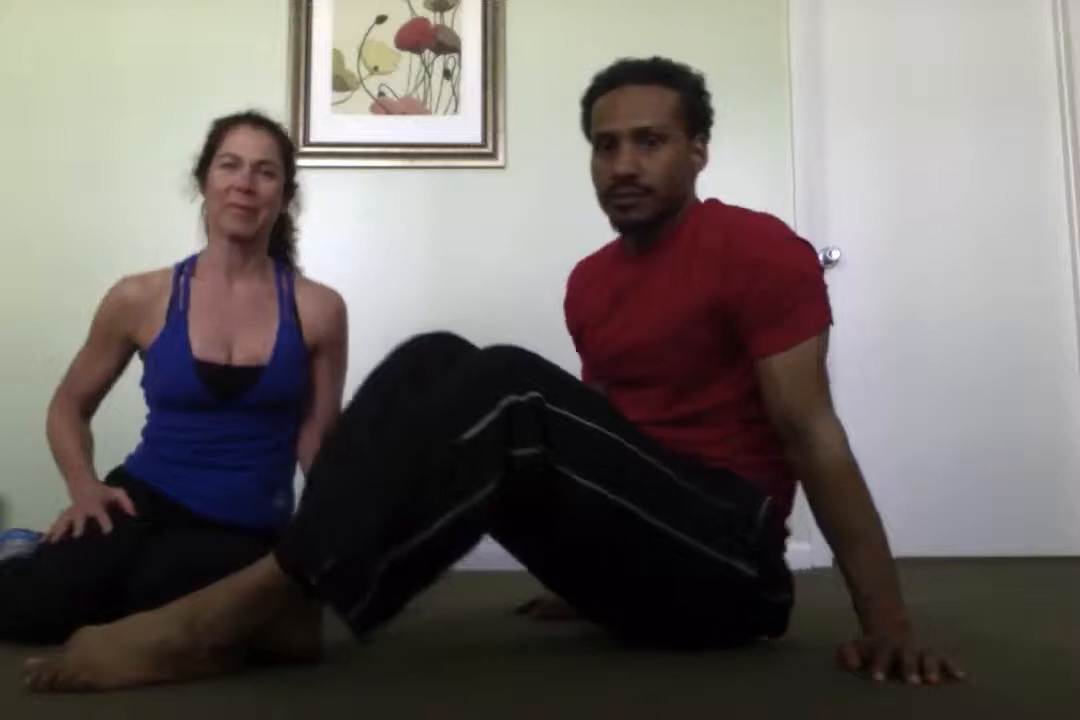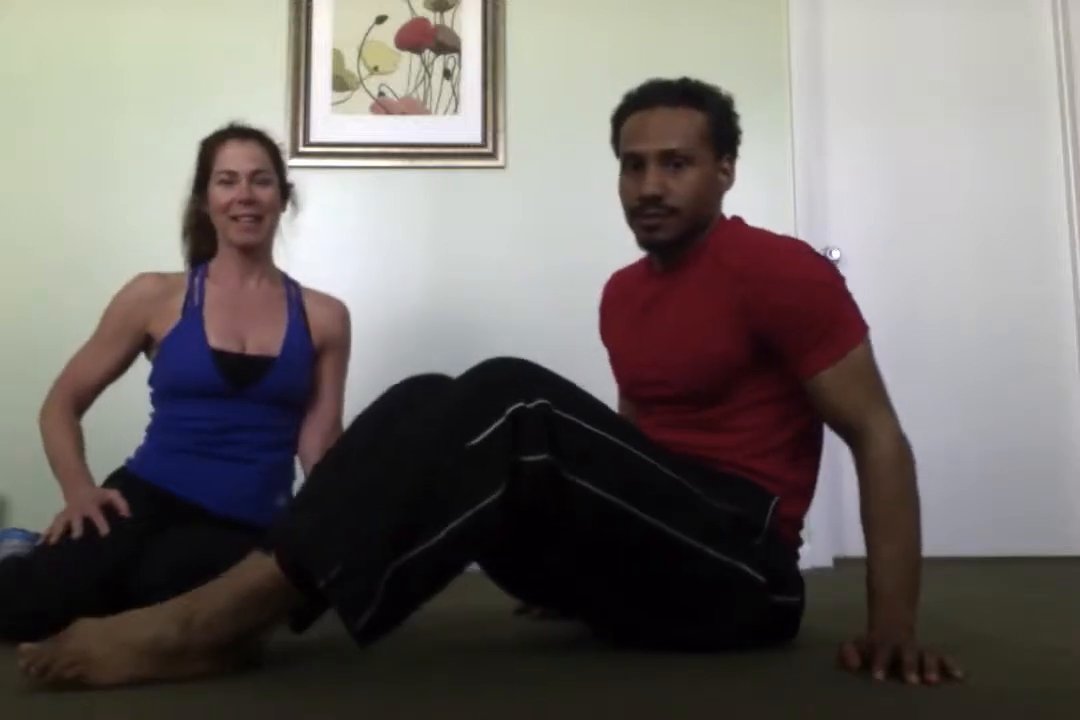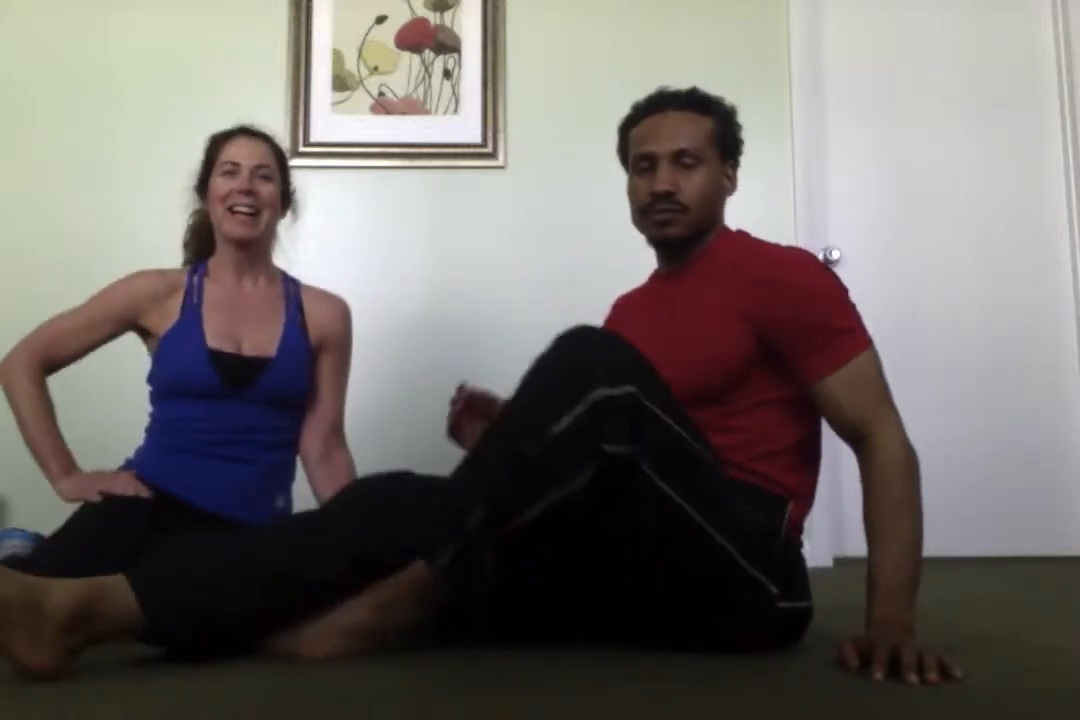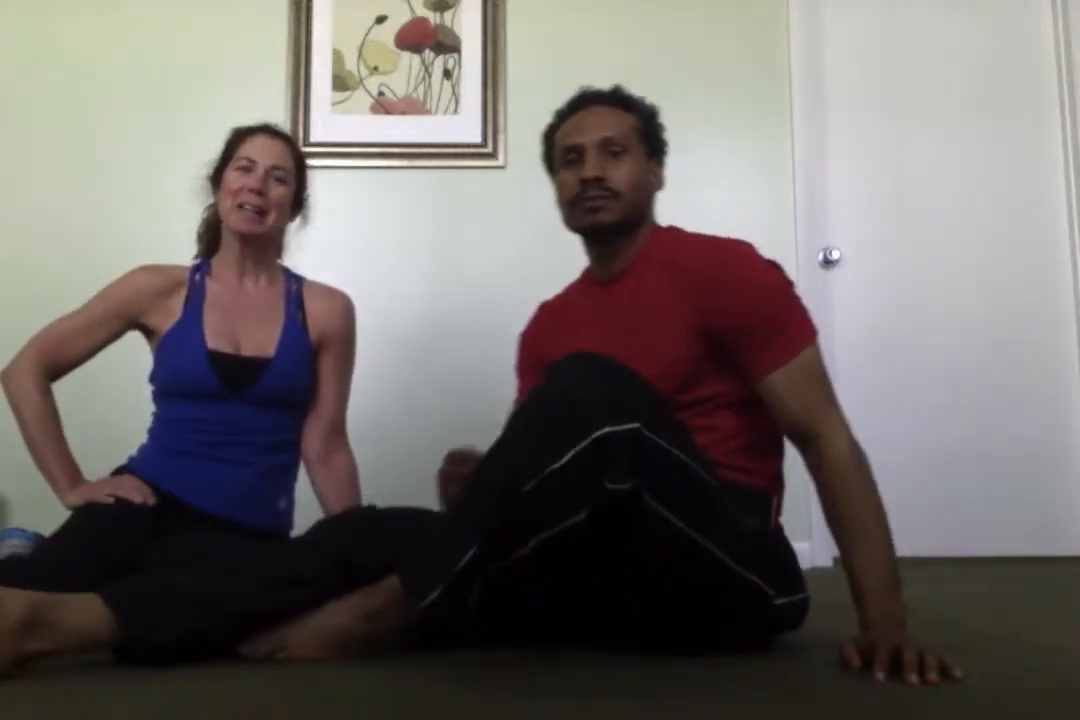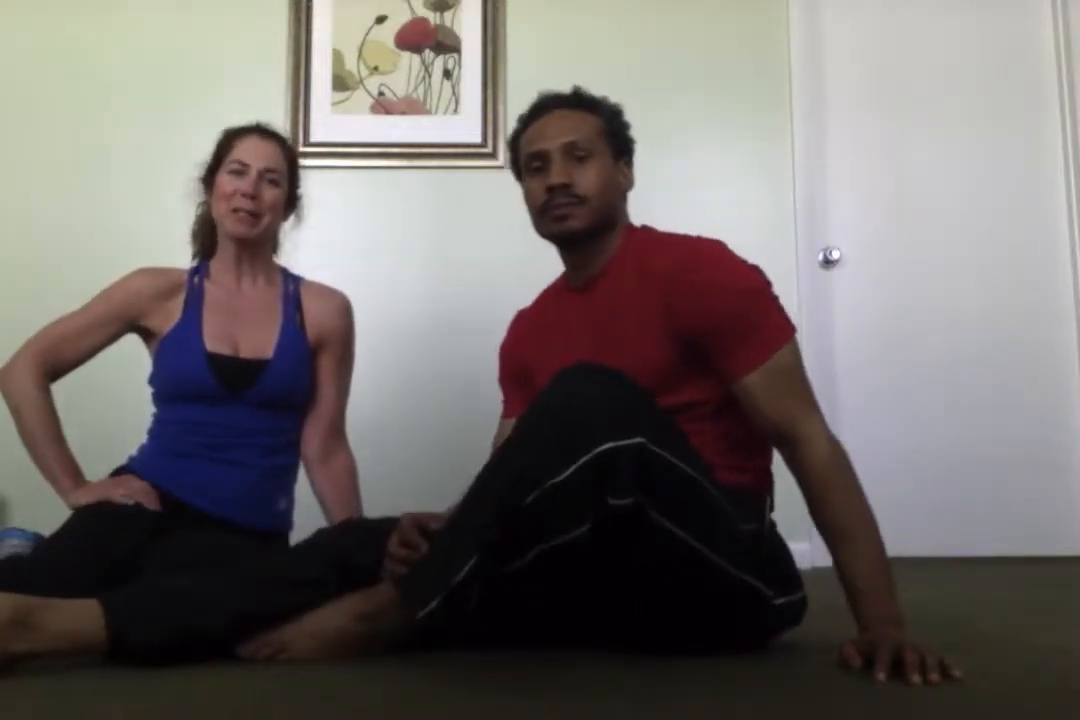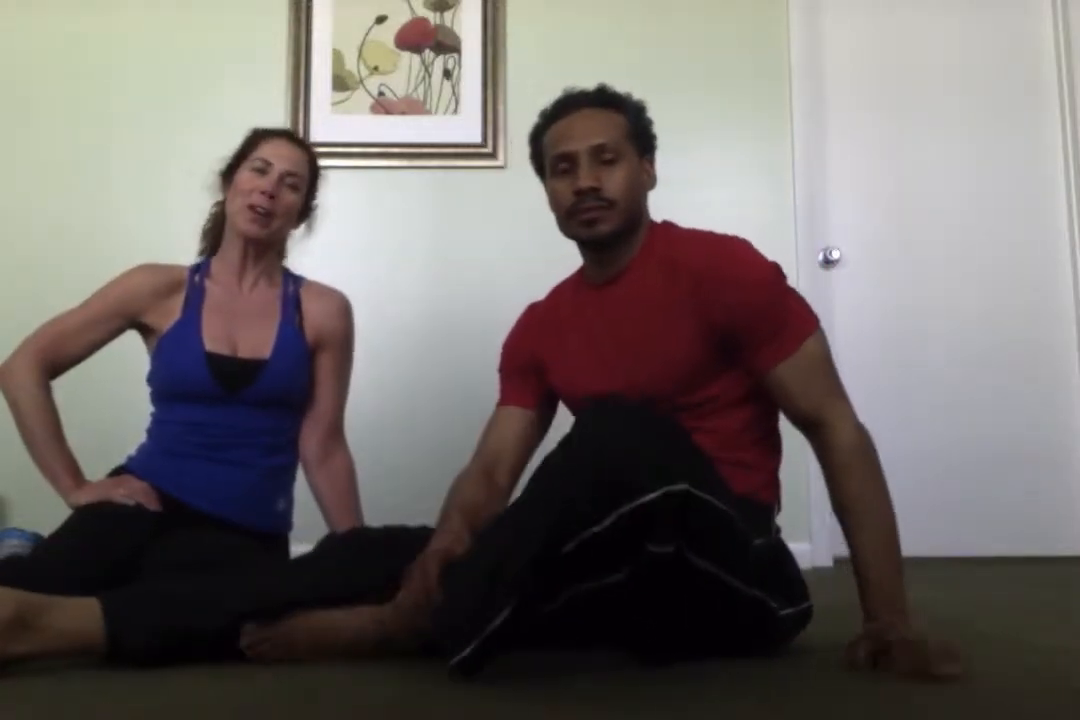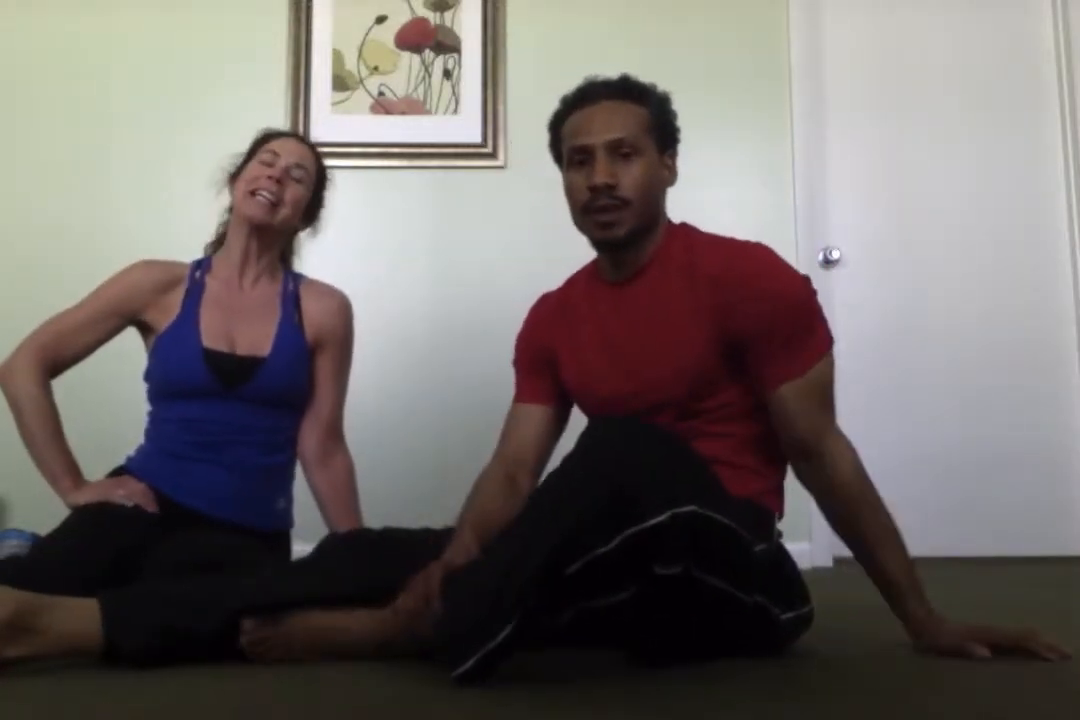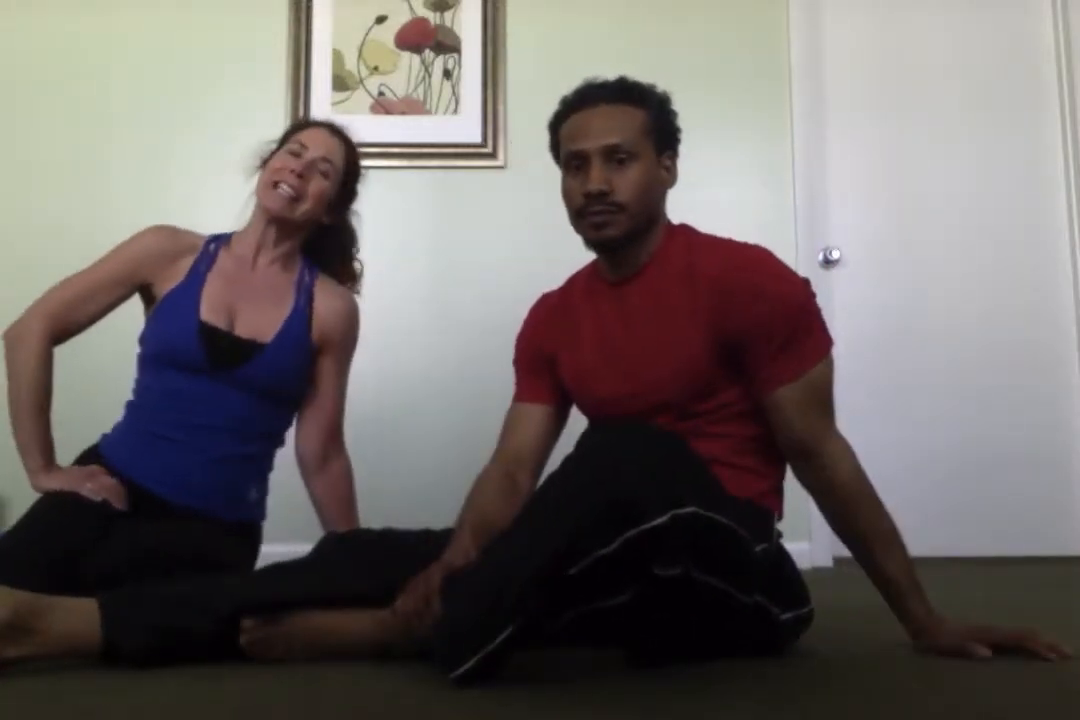
dt=0.5s
person 1, frame 1
left shoulder: (756, 250)
right shoulder: (588, 280)
left elbow: (810, 434)
left wrist: (887, 624)
right wrist: (578, 573)
left hip: (723, 563)
right hip: (628, 562)
left knee: (508, 386)
right knee: (435, 362)
left ankle: (232, 612)
right ankle: (294, 599)
person 1, frame 2
left shoulder: (778, 272)
right shoulder: (621, 295)
left elbow: (877, 437)
left wrist: (892, 624)
right wrist: (572, 562)
left hip: (733, 568)
right hip: (639, 566)
left knee: (512, 398)
right knee: (427, 405)
left ankle: (218, 619)
right ankle: (253, 597)
person 1, frame 3
left shoulder: (784, 279)
right shoulder: (630, 312)
left elbow: (882, 441)
left wrist: (890, 621)
right wrist: (517, 446)
left hip: (743, 577)
right hip: (633, 568)
left knee: (590, 362)
right knee: (402, 501)
left ankle: (394, 606)
right ankle: (93, 606)
person 1, frame 4
left shoulder: (726, 272)
right shoulder: (550, 325)
left elbow: (828, 440)
right elbow: (545, 474)
left wrist: (884, 622)
right wrist: (487, 494)
left hip: (727, 571)
right hip: (610, 572)
left knee: (594, 390)
right knee: (369, 534)
left ankle: (388, 611)
person 1, frame 5
left shoulder: (700, 273)
right shoulder: (530, 331)
left elbow: (807, 441)
right elbow: (518, 481)
left wrist: (882, 625)
right wrist: (445, 534)
left hip: (726, 571)
right hip: (605, 572)
left knee: (592, 401)
right knee: (367, 542)
left ankle: (390, 615)
person 1, frame 6
left shoulder: (724, 270)
right shoulder: (542, 328)
left elbow: (838, 428)
right elbow: (491, 477)
left wrist: (889, 613)
right wrist: (443, 556)
left hip: (737, 572)
right hip: (608, 572)
left knee: (627, 433)
right knee: (374, 552)
left ankle: (399, 632)
person 1, frame 7
left shoulder: (748, 278)
right shoulder: (553, 320)
left elbow: (820, 454)
right elbow: (513, 475)
left wrist: (924, 622)
right wrist: (453, 563)
left hip: (738, 570)
right hip: (617, 573)
left knee: (633, 448)
right knee: (375, 553)
left ankle: (410, 634)
person 1, frame 8
left shoulder: (747, 281)
right shoulder: (553, 320)
left elbow: (819, 454)
right elbow: (511, 474)
left wrist: (924, 622)
right wrist: (450, 566)
left hip: (734, 573)
right hip: (620, 573)
left knee: (630, 451)
right knee: (376, 553)
left ankle: (410, 636)
person 2, frame 1
left shoulder: (317, 309)
right shoulder: (139, 299)
left elbow: (318, 441)
right elbow: (70, 408)
right wrist: (85, 488)
left hip: (248, 530)
right hip: (146, 502)
person 2, frame 2
left shoulder: (322, 316)
right shoulder: (155, 297)
left elbow: (320, 444)
right elbow: (61, 405)
right wrist: (78, 491)
left hip: (246, 528)
right hip: (147, 499)
person 2, frame 3
left shoulder: (323, 314)
right shoulder: (157, 294)
left elbow: (323, 447)
right wrist: (67, 476)
left hip: (247, 528)
right hip: (148, 498)
person 2, frame 4
left shoulder: (326, 311)
right shoulder: (159, 290)
left elbow: (325, 448)
right wrist: (72, 486)
left hip: (249, 531)
right hip: (149, 500)
person 2, frame 5
left shoulder: (323, 311)
right shoulder: (158, 293)
left elbow: (324, 449)
right wrist: (74, 488)
left hip: (249, 532)
right hip: (151, 502)
person 2, frame 6
left shoulder: (323, 311)
right shoulder: (159, 290)
left elbow: (322, 449)
right wrist: (75, 487)
left hip: (248, 534)
right hip: (148, 503)
person 2, frame 7
left shoulder: (323, 309)
right shoulder: (159, 286)
left elbow: (322, 448)
right wrist: (73, 487)
left hip: (249, 533)
right hip: (148, 504)
person 2, frame 8
left shoulder: (330, 308)
right shoulder: (168, 252)
left elbow: (321, 452)
right wrist: (43, 471)
left hip: (218, 527)
right hip: (116, 490)
